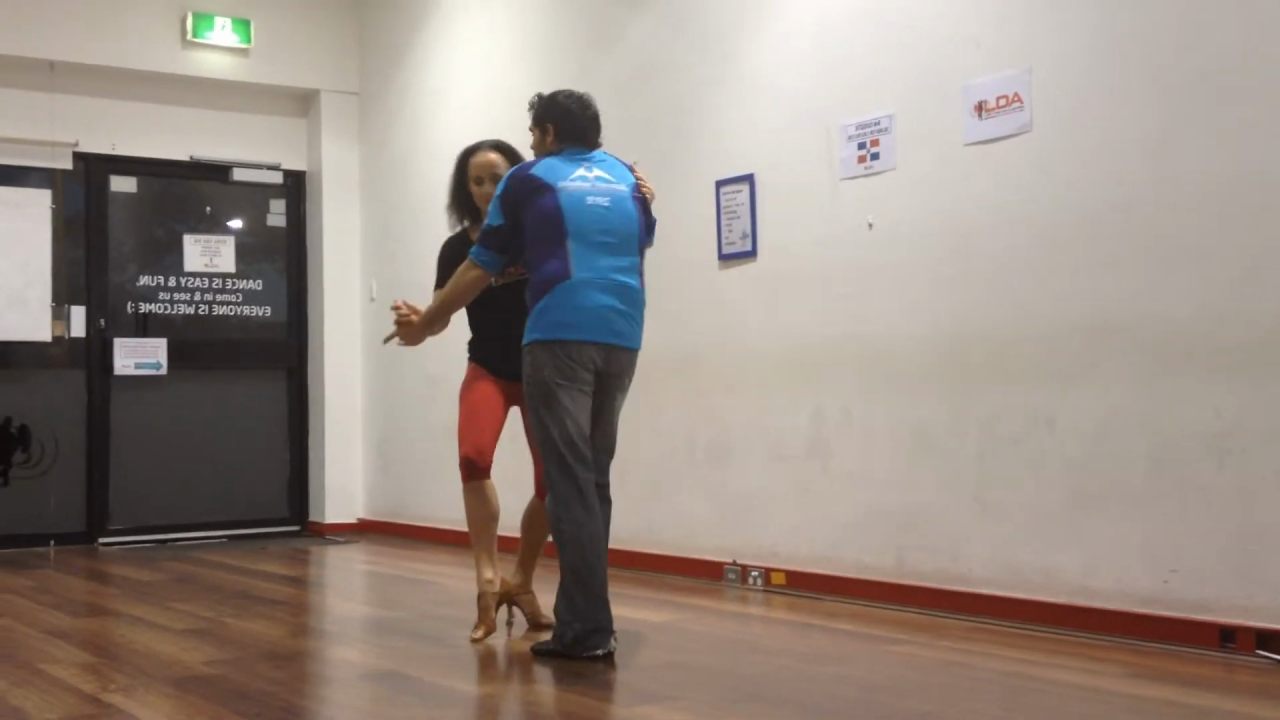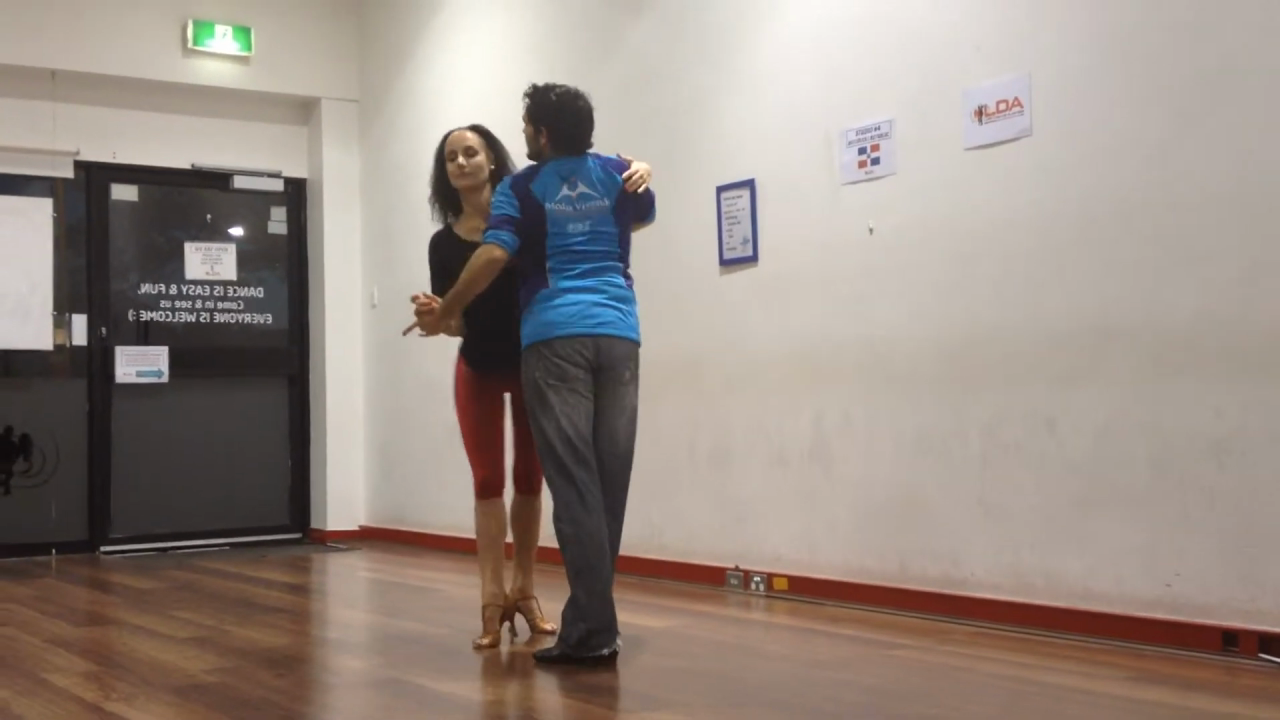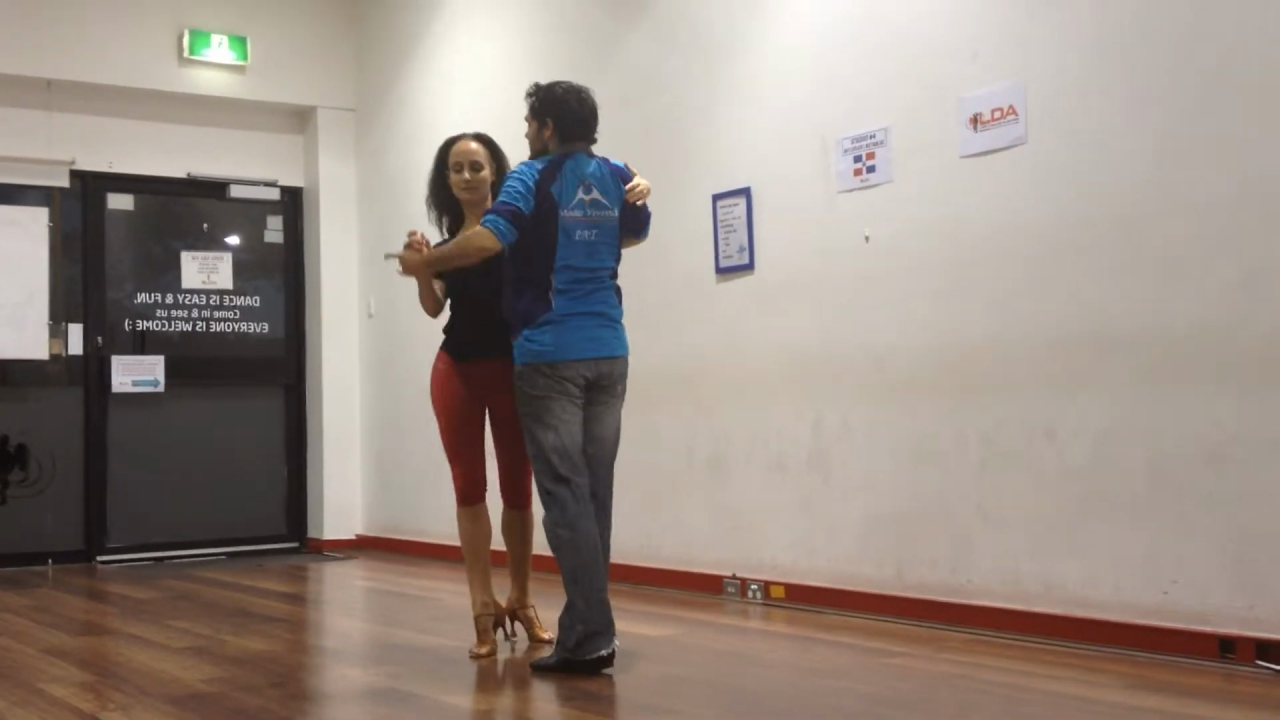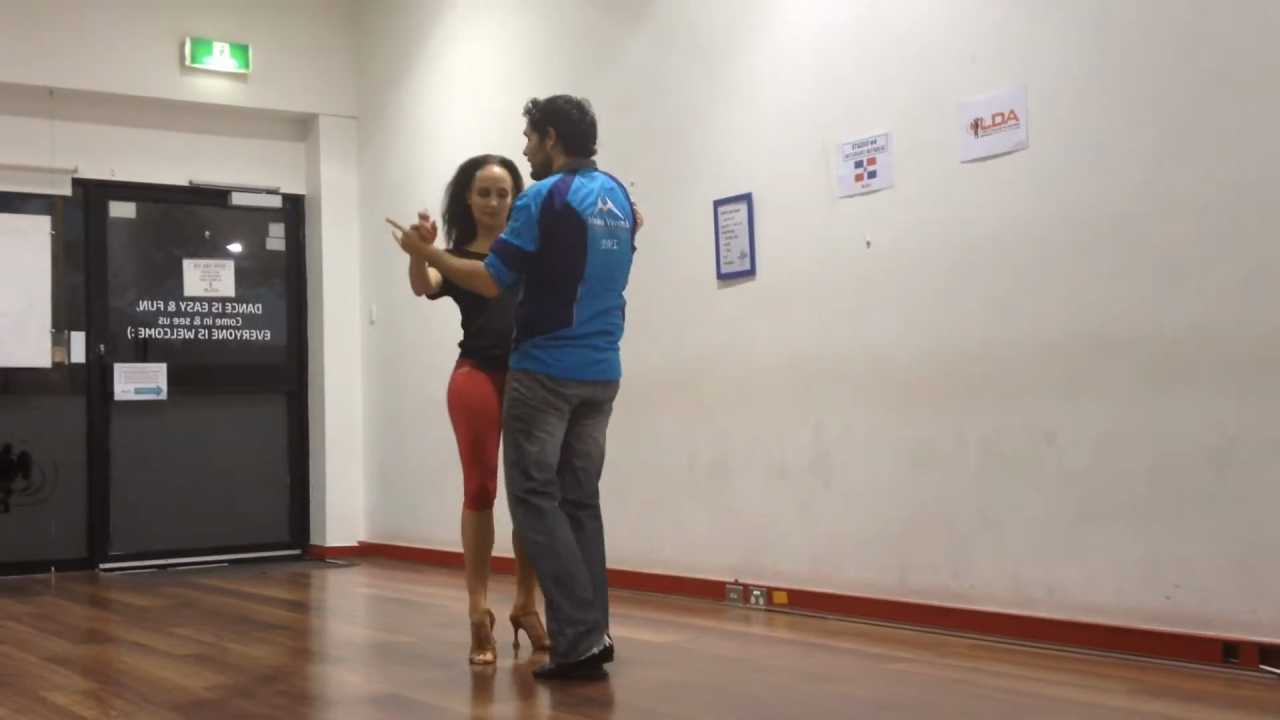
dt=0.4s
person 1, frame 1
left shoulder: (526, 179)
right shoulder: (626, 175)
left elbow: (479, 270)
left wrist: (424, 323)
left hip: (562, 332)
right hip: (624, 335)
left knee: (569, 482)
right knee: (593, 478)
left ankle: (587, 628)
right ankle: (586, 615)
person 1, frame 2
left shoulder: (520, 187)
right shoulder: (616, 172)
left elbow: (494, 254)
right elbow: (643, 215)
left wrist: (443, 312)
left hip: (554, 336)
right hip: (619, 334)
left knee: (575, 487)
right knee: (608, 484)
left ankle: (592, 632)
right ankle: (593, 622)
person 1, frame 3
left shoulder: (534, 177)
right shoulder: (618, 178)
left elbow: (490, 238)
left wrist: (427, 262)
left hip: (548, 355)
right hip: (609, 352)
left knee: (565, 494)
right knee: (594, 492)
left ankle: (589, 633)
right ankle: (592, 627)
person 1, frame 4
left shoulder: (546, 196)
right shoulder: (618, 195)
left elbow: (492, 280)
left wrist: (429, 252)
left hip: (545, 368)
right hip: (601, 370)
left knee: (534, 497)
right knee: (581, 501)
left ankle: (579, 634)
right ankle: (590, 637)
person 2, frame 1
right shoulder: (457, 247)
right elbow: (440, 315)
left wrist: (636, 196)
right hip: (489, 370)
left knee: (552, 481)
right knee: (474, 459)
left ankle: (521, 584)
right ankle: (488, 582)
person 2, frame 2
right shoulder: (443, 243)
right elbow: (457, 324)
left wrist: (635, 170)
right hip: (478, 369)
left knee: (529, 479)
right knee: (488, 481)
left ankle: (524, 593)
right ankle: (493, 599)
person 2, frame 3
right shoulder: (447, 247)
right elbow: (433, 304)
left wrist: (633, 192)
right wrist: (419, 270)
left hip: (514, 368)
right hip: (457, 369)
left knee: (518, 488)
right knee: (469, 487)
left ankle: (521, 601)
right ankle: (484, 608)
person 2, frame 4
right shoulder: (456, 260)
right elbow: (423, 288)
right wrist: (416, 253)
right hip: (478, 375)
right knee: (481, 490)
left ankle: (526, 608)
right ankle: (479, 615)
